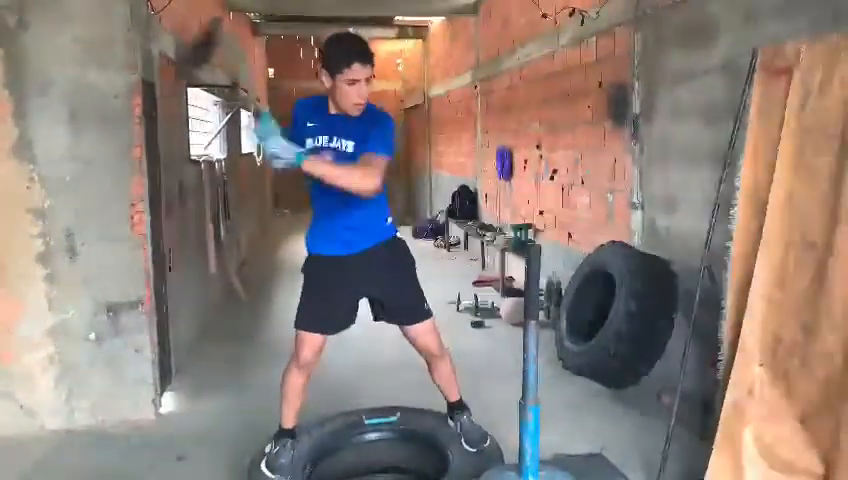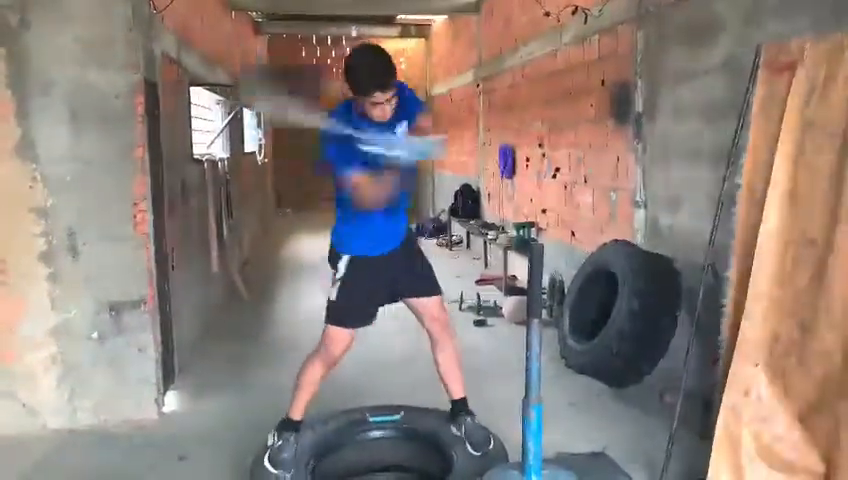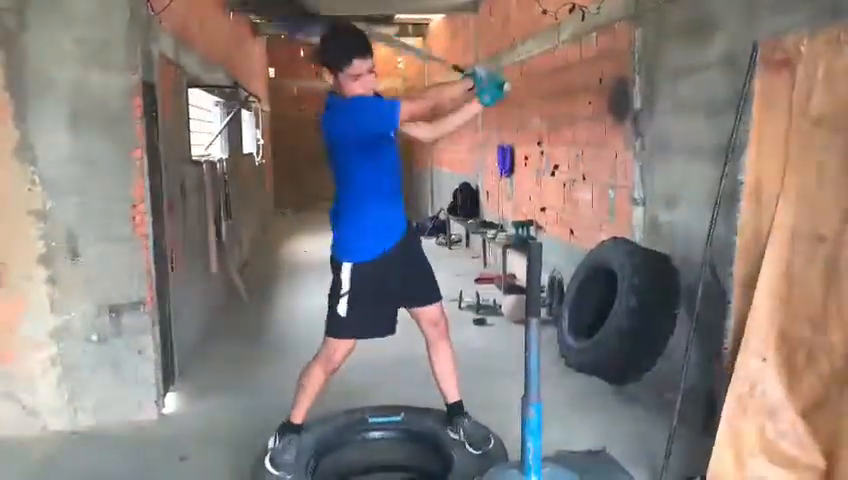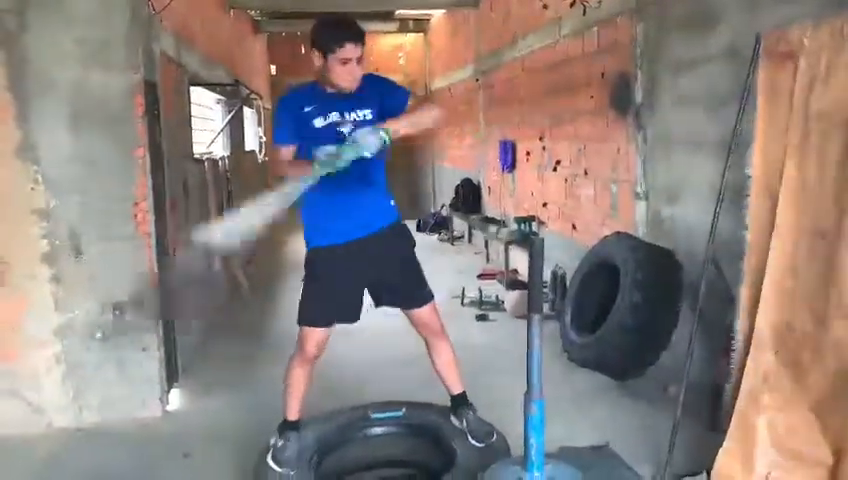
dt=0.3s
person 1, frame 1
left shoulder: (377, 121)
right shoulder: (306, 112)
left elbow: (369, 182)
right elbow: (295, 164)
left wrist: (306, 159)
right wrist: (284, 153)
left hip: (381, 249)
right hip: (328, 255)
left knee: (431, 345)
right knee: (304, 355)
left ankle: (458, 412)
right ankle: (285, 436)
person 1, frame 2
left shoulder: (403, 99)
right shoulder: (340, 127)
left elbow: (428, 131)
right elbow: (368, 199)
right wrist: (394, 172)
left hip: (398, 240)
right hip: (357, 250)
left knee: (440, 325)
right knee: (332, 348)
left ankle: (461, 414)
right ankle: (288, 430)
person 1, frame 3
left shoulder: (368, 101)
right shoulder: (342, 114)
left elbow: (418, 132)
right elbow: (421, 107)
left wrist: (476, 105)
right wrist: (473, 84)
left hip: (398, 236)
right hip: (360, 252)
left knee: (436, 324)
right knee: (334, 353)
left ankle: (457, 416)
right ankle: (289, 432)
person 1, frame 4
left shoulder: (375, 88)
right shoulder: (293, 105)
left elbow: (431, 114)
right elbow: (285, 169)
left wrist: (382, 133)
right wrist: (320, 163)
left hip: (384, 233)
right hip: (330, 245)
left knee: (431, 325)
right knee: (310, 347)
left ankle: (461, 407)
right ankle: (289, 431)
